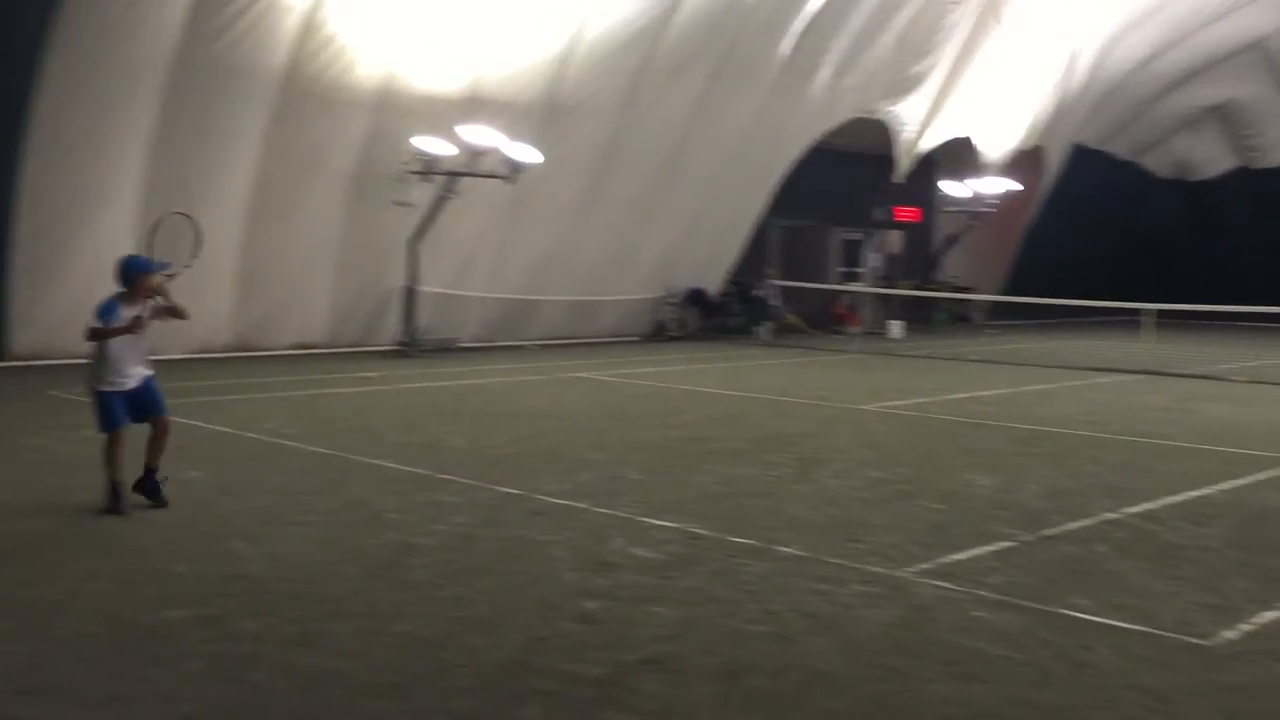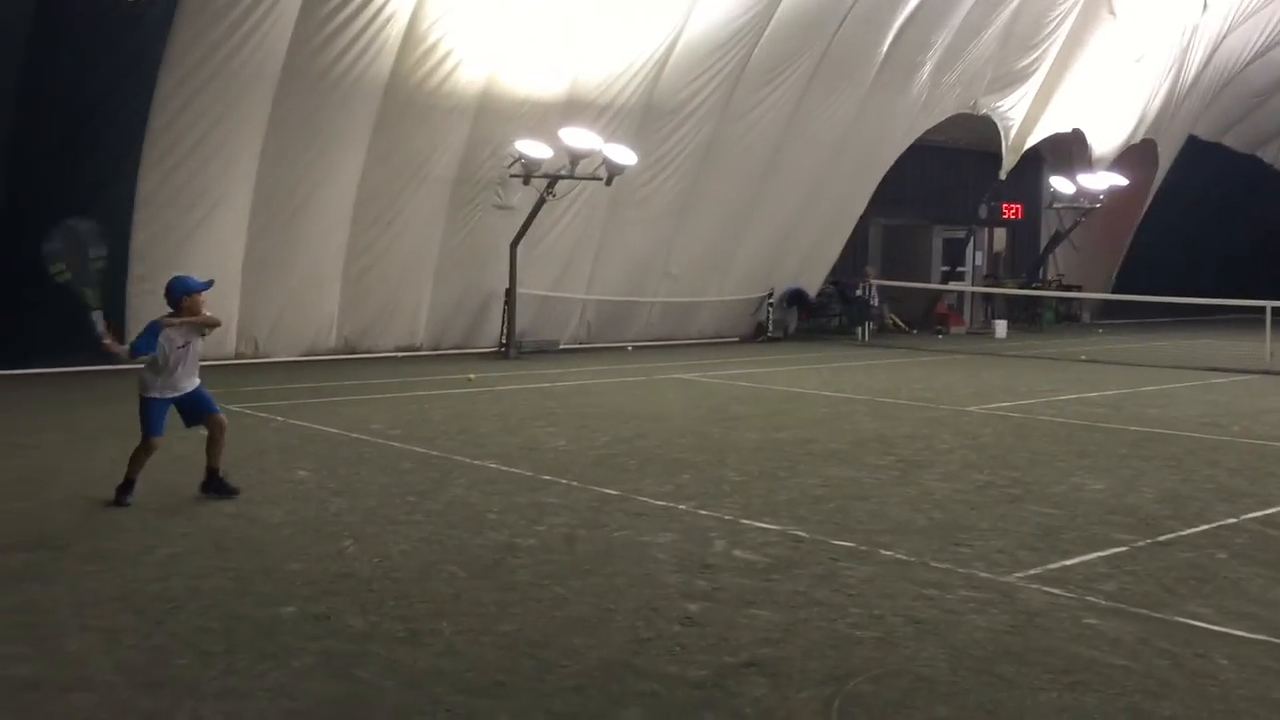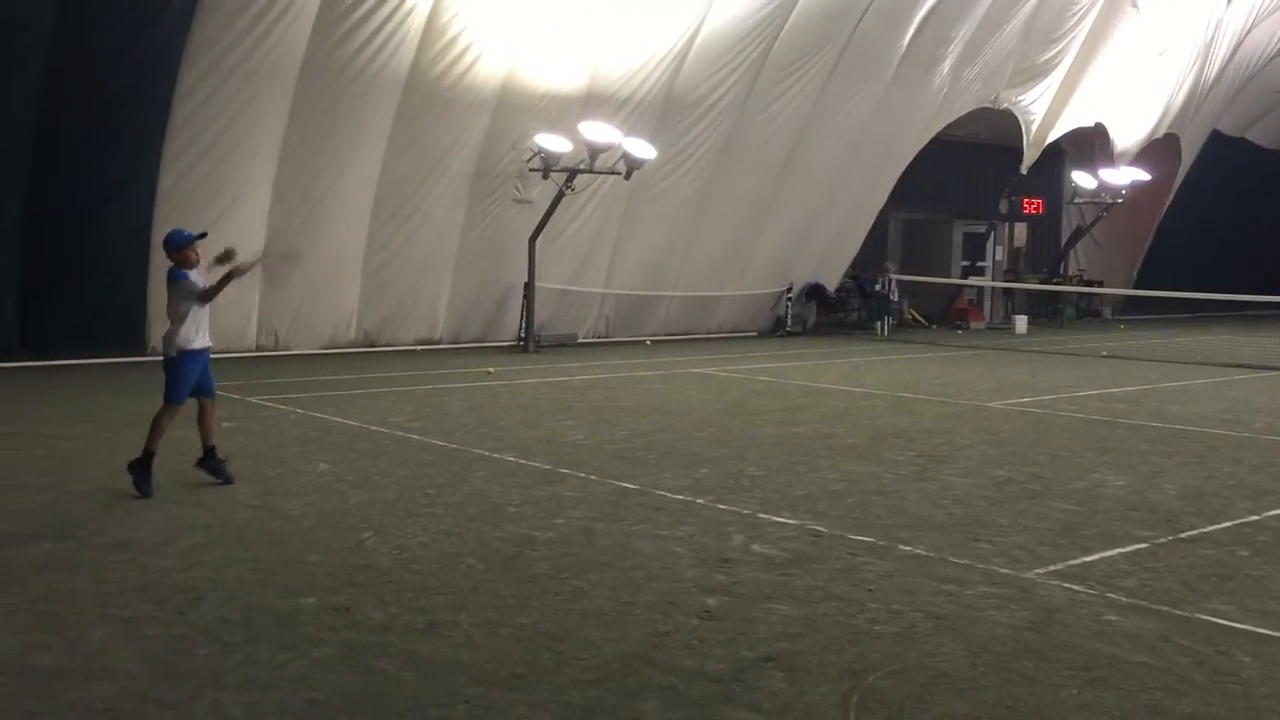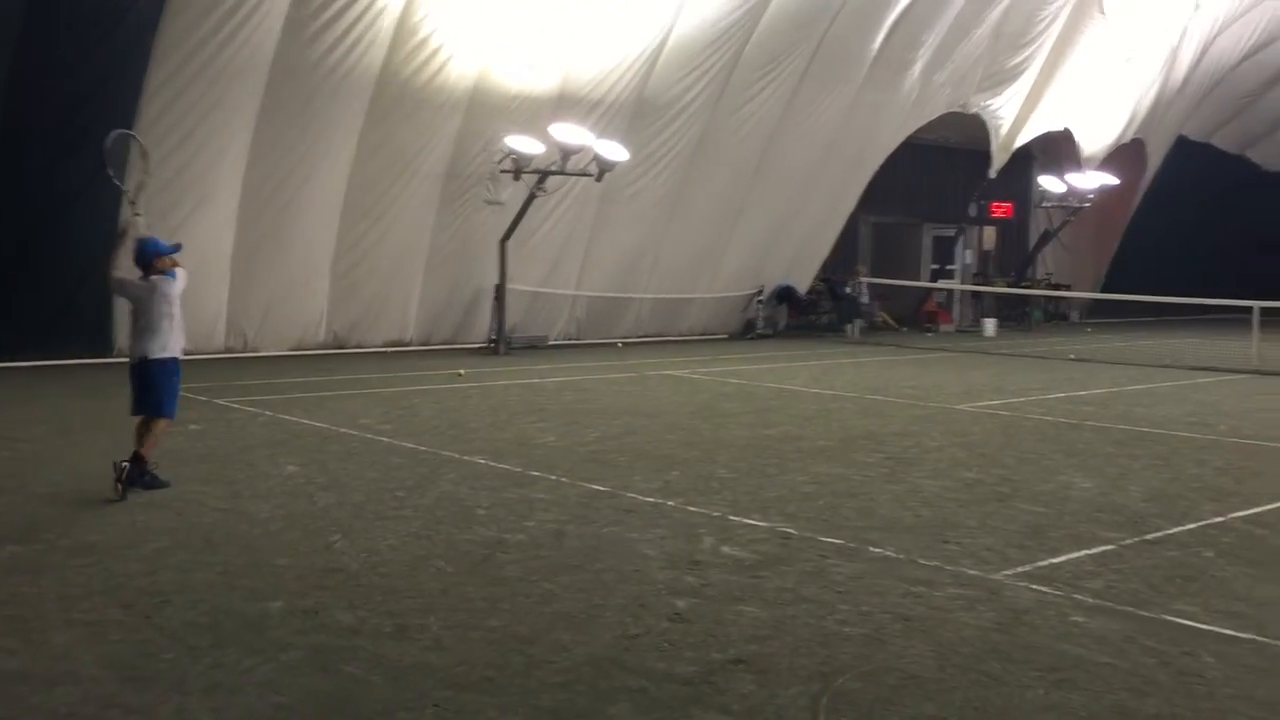
dt=0.4s
person 1, frame 1
left shoulder: (151, 304)
right shoulder: (111, 307)
left elbow: (183, 315)
right elbow: (91, 335)
left wrist: (166, 297)
right wrist: (124, 329)
left hip: (139, 377)
right hip: (109, 384)
left knee: (162, 424)
right knee: (117, 435)
left ankle: (149, 479)
right ankle: (115, 490)
person 1, frame 2
left shoulder: (197, 321)
right shoulder: (157, 329)
left elbow: (216, 322)
right elbow: (130, 354)
left wrist: (180, 321)
right wrist: (111, 345)
left hip: (189, 386)
right hip: (156, 391)
left knee: (218, 424)
right knee: (151, 443)
left ankle: (213, 479)
right ankle: (127, 486)
person 1, frame 3
left shoulder: (193, 270)
right shoulder: (178, 276)
right elbow: (204, 297)
left wrist: (222, 259)
right wrist: (229, 276)
left hip: (199, 347)
right hip: (182, 350)
left knee: (207, 401)
right knee: (173, 406)
left ankle: (210, 456)
person 1, frame 4
left shoulder: (132, 286)
right shoulder: (171, 281)
left elbow: (109, 274)
right elbow: (178, 266)
left wrist: (122, 241)
left hip: (139, 358)
right hip: (164, 358)
left knee: (149, 415)
right knee: (163, 416)
left ankle: (141, 470)
right ankle: (133, 465)
